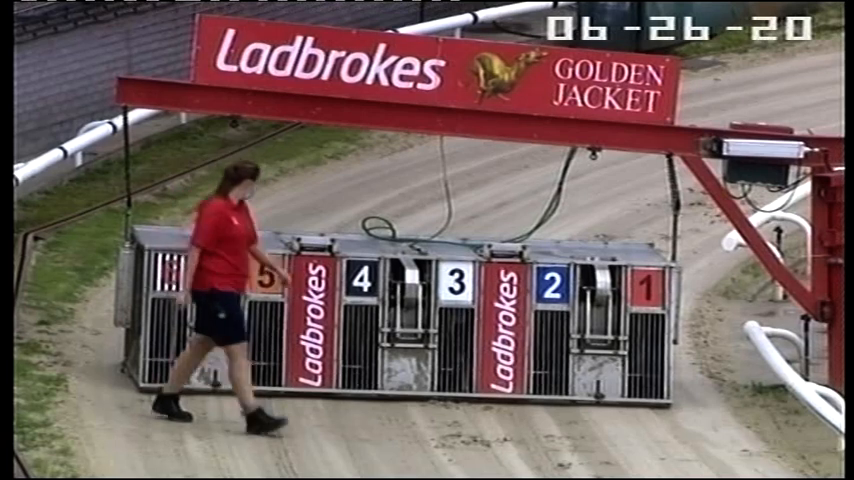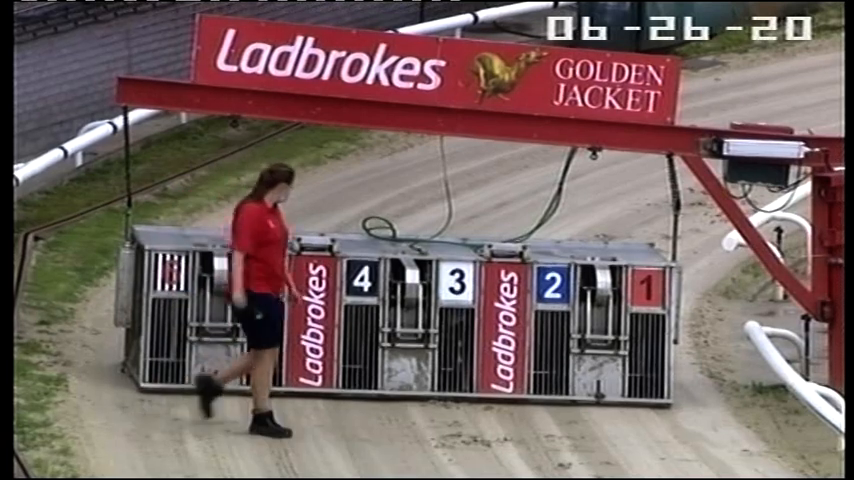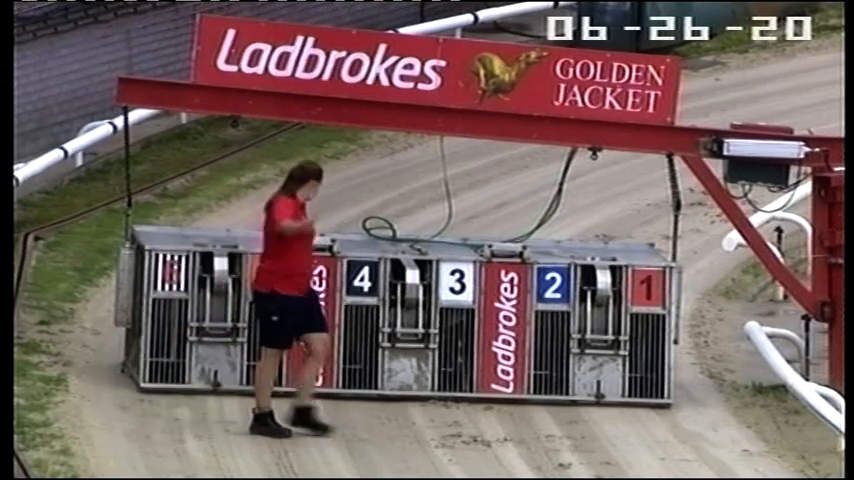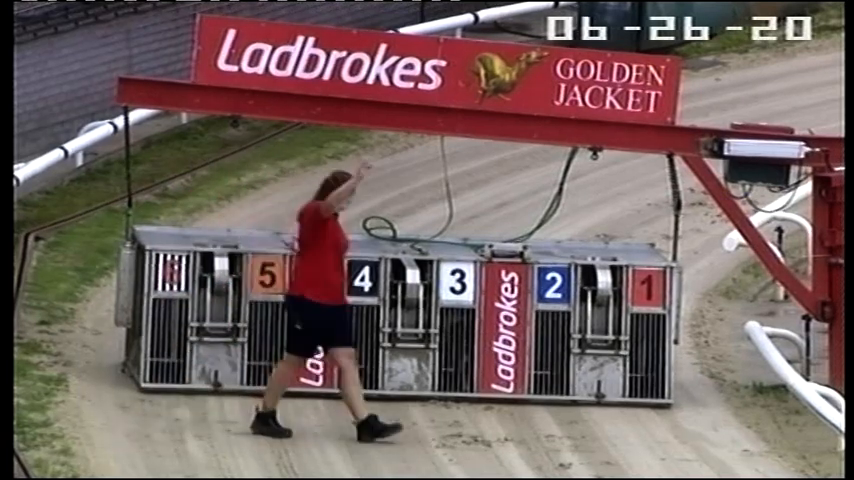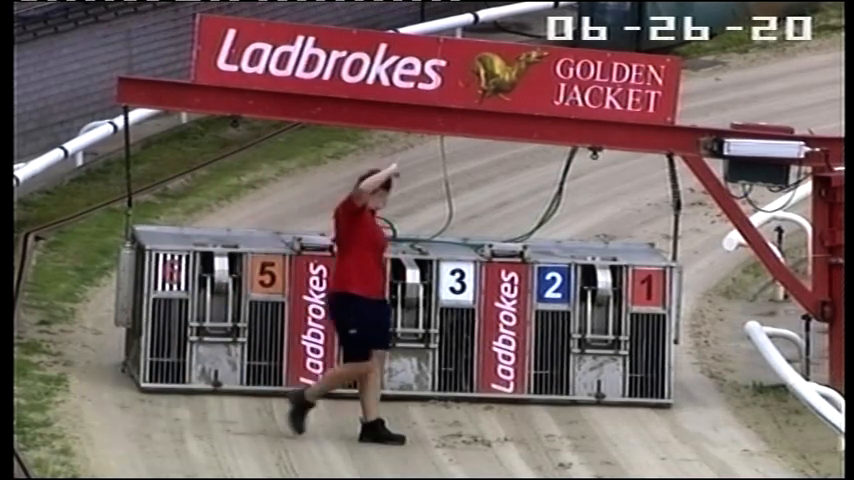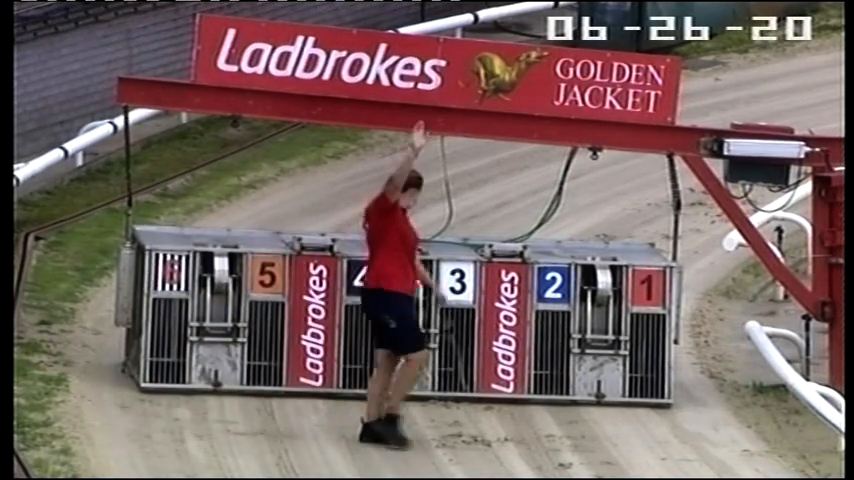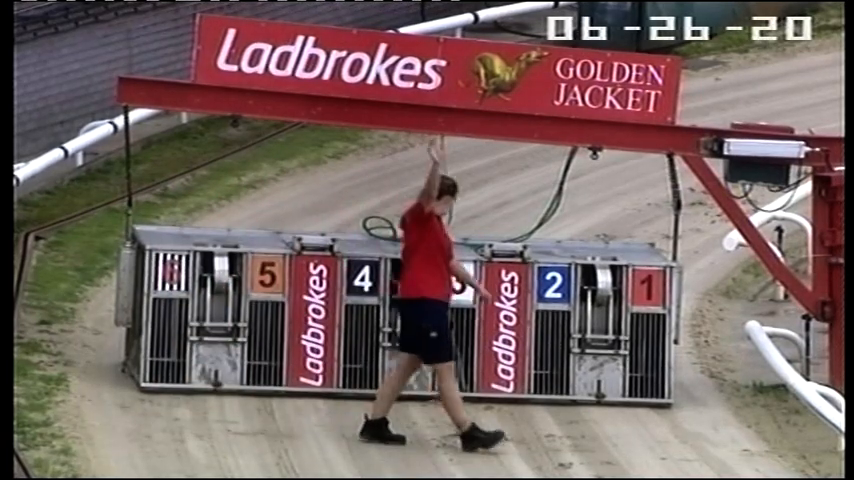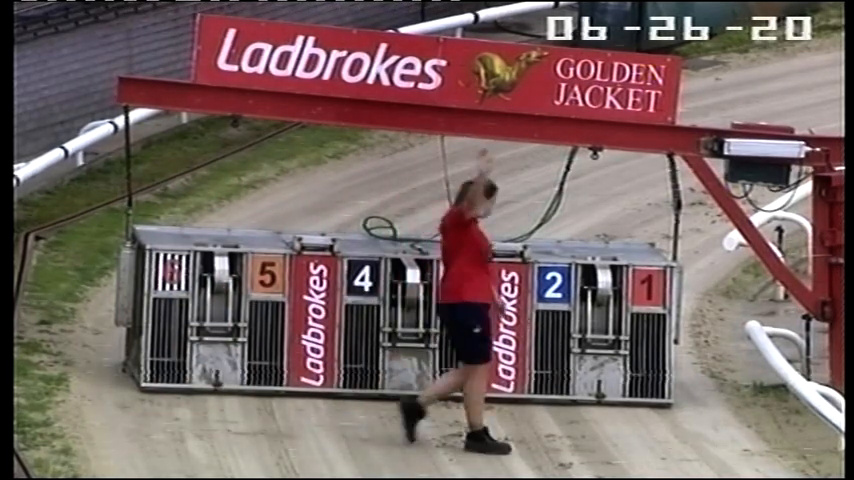
dt=0.2s
person 1, frame 1
left shoulder: (242, 209)
right shoulder: (214, 209)
left elbow: (252, 245)
right elbow: (195, 249)
left wrist: (276, 268)
right wrist: (186, 289)
left hip: (229, 289)
right hip: (215, 290)
left knee: (199, 347)
right knee: (238, 351)
left ankle: (166, 398)
right ankle: (253, 415)
person 1, frame 2
left shoulder: (274, 212)
right shoulder: (251, 212)
right elbow: (238, 253)
left wrist: (290, 285)
right wrist: (237, 289)
left hip: (270, 293)
right hip: (253, 293)
left knee: (262, 354)
right knee: (267, 354)
left ankle: (211, 384)
right ankle: (262, 418)
person 1, frame 3
left shoulder: (298, 207)
right shoulder: (283, 205)
right elbow: (285, 226)
right wrist: (301, 226)
left hip: (299, 291)
right hip: (275, 291)
left knee: (320, 346)
right knee: (273, 353)
left ankle: (303, 410)
right ankle: (262, 417)
person 1, frame 4
left shoulder: (332, 219)
right shoulder: (316, 212)
right elbow: (331, 202)
right wrist: (355, 180)
left hip: (333, 301)
right hip: (308, 300)
left knee: (348, 362)
right knee: (294, 361)
left ankle: (366, 424)
right ankle: (264, 417)
person 1, frame 5
left shoulder: (370, 218)
right shoulder: (350, 211)
right elbow: (363, 190)
right wrist: (390, 171)
left hip: (375, 299)
right hip: (350, 297)
left knee: (376, 364)
right knee: (360, 366)
left ankle: (372, 426)
right ankle: (304, 399)
person 1, frame 6
left shoulder: (399, 217)
right shoulder: (382, 209)
left elbow: (409, 258)
right elbow: (396, 181)
left wrist: (431, 284)
right wrist: (413, 152)
left hip: (398, 296)
right hip: (383, 295)
left knee: (387, 363)
right knee: (416, 357)
left ankle: (372, 424)
right ankle: (386, 419)
person 1, frame 7
left shoulder: (434, 225)
right shoulder: (419, 217)
left elbow: (448, 261)
right elbow: (428, 193)
left wrist: (475, 285)
right wrist: (435, 166)
left hip: (427, 302)
right hip: (422, 303)
left knee: (406, 366)
right knee: (445, 369)
left ankle: (374, 424)
right ankle: (468, 433)
person 1, frame 8
left shoulder: (470, 227)
right shoulder: (457, 220)
right elbow: (470, 201)
left wrist: (492, 295)
right wrist: (482, 176)
left hip: (471, 303)
right hip: (463, 304)
left knee: (469, 370)
right knee: (478, 369)
left ankle: (416, 405)
right ankle: (477, 435)
